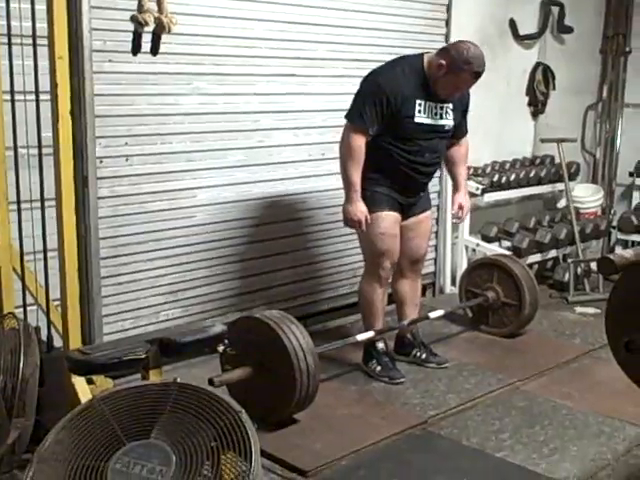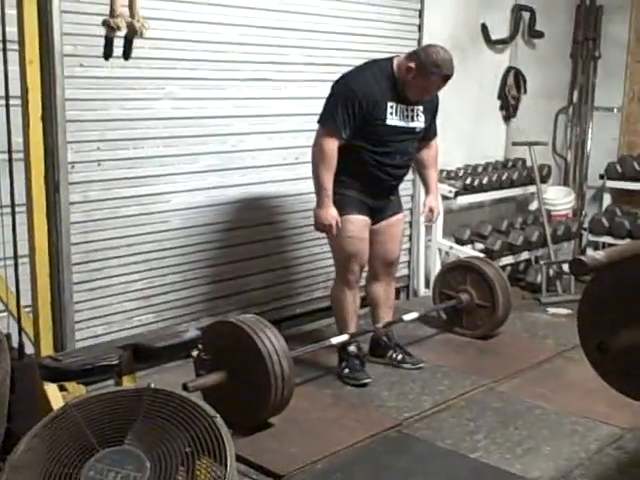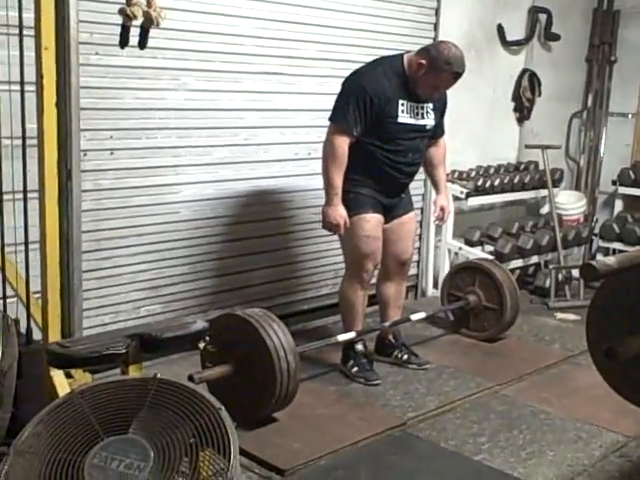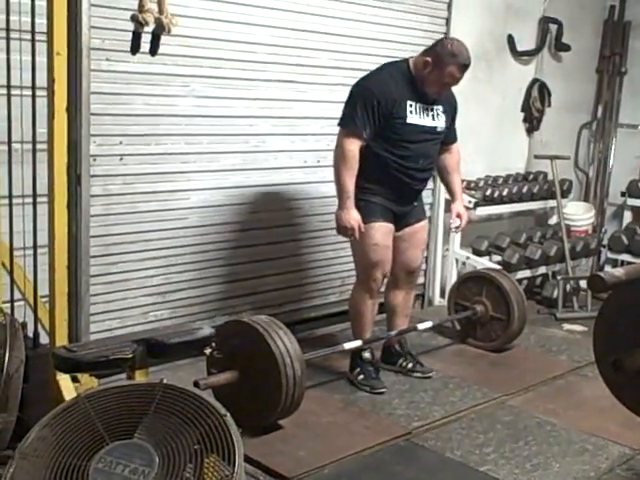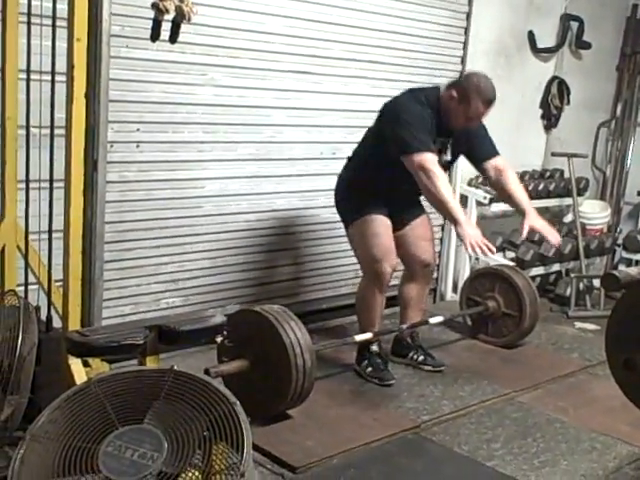
dt=1s
person 1, frame 1
left shoulder: (459, 94)
right shoulder: (388, 82)
left elbow: (457, 142)
right elbow: (354, 137)
left wrist: (461, 188)
right wrist: (353, 197)
left hip: (417, 190)
right hip: (379, 188)
left knee: (413, 265)
right knee: (381, 267)
left ankle: (408, 340)
right ankle: (374, 349)
person 1, frame 2
left shoulder: (428, 96)
right shoulder: (358, 85)
left elbow: (426, 144)
right elbow: (327, 141)
left wrist: (432, 191)
right wrist: (325, 201)
left hip: (387, 194)
right hip: (349, 192)
left knee: (386, 268)
right knee: (351, 271)
left ankle: (382, 340)
right ankle: (348, 351)
person 1, frame 3
left shoulder: (436, 94)
right shoulder: (369, 83)
left elbow: (435, 143)
right elbow: (338, 140)
left wrist: (441, 190)
right wrist: (333, 200)
left hip: (399, 192)
right hip: (361, 190)
left knee: (399, 266)
right knee: (362, 270)
left ankle: (389, 341)
right ankle: (353, 350)
person 1, frame 4
left shoulder: (446, 99)
right shoulder: (378, 87)
left elbow: (448, 150)
right elbow: (348, 145)
left wrist: (457, 197)
right wrist: (346, 205)
left hip: (411, 201)
right hip: (372, 199)
left knee: (408, 274)
right knee: (373, 277)
left ankle: (396, 350)
right ankle: (361, 358)
person 1, frame 5
left shoulder: (468, 126)
right shoulder: (410, 112)
left elbow: (498, 169)
right elbow: (427, 171)
left wrist: (529, 212)
right wrist: (463, 223)
left hip: (404, 198)
right hip: (363, 194)
left knee: (423, 263)
right knee: (381, 270)
left ankle: (406, 342)
right ankle: (367, 351)
